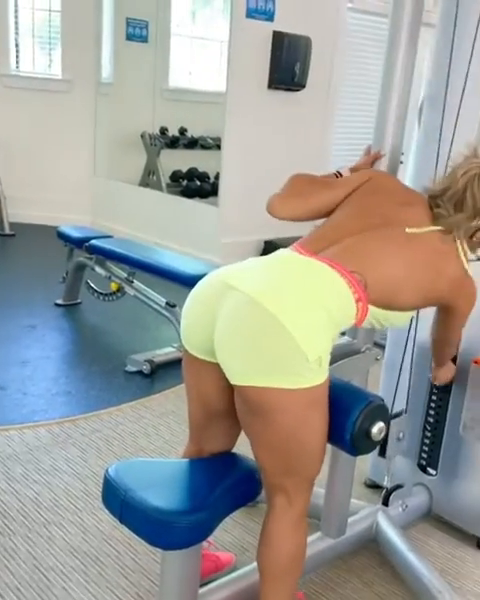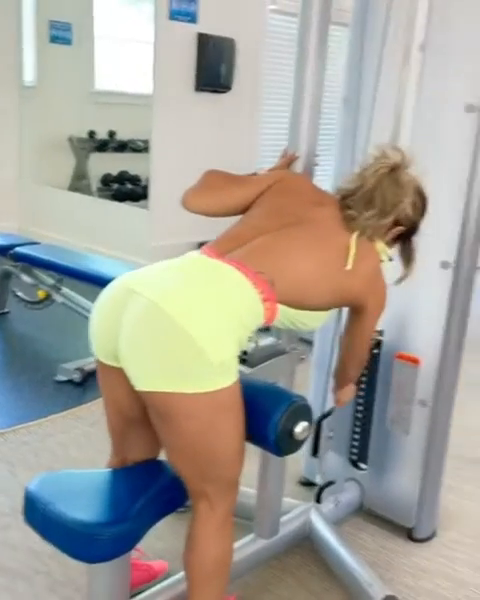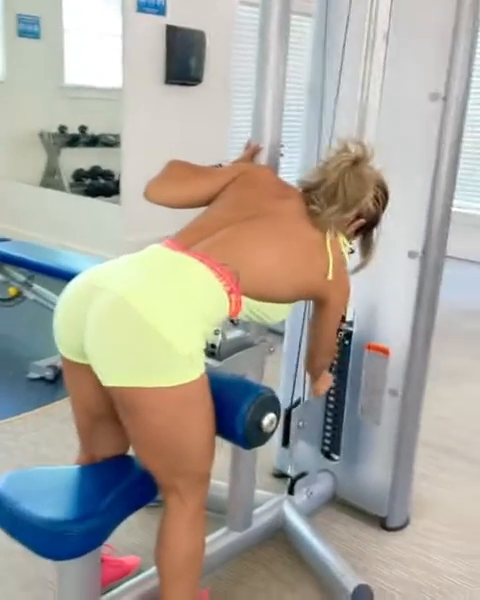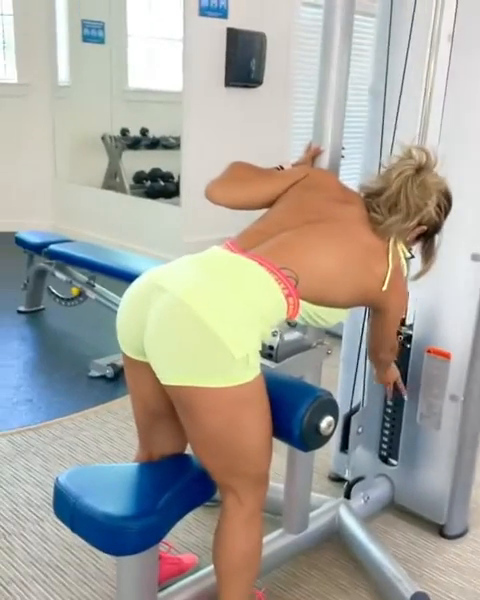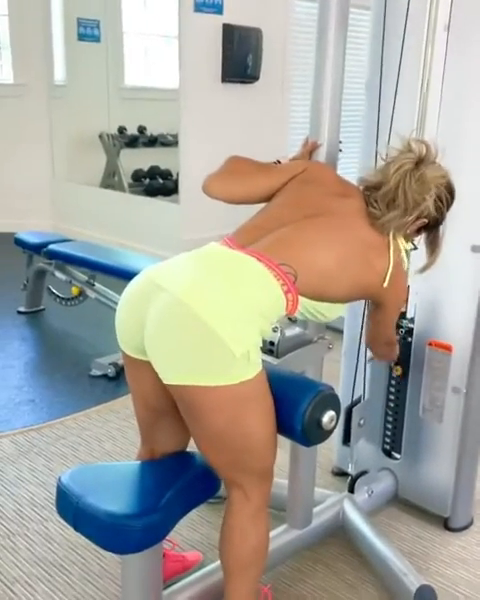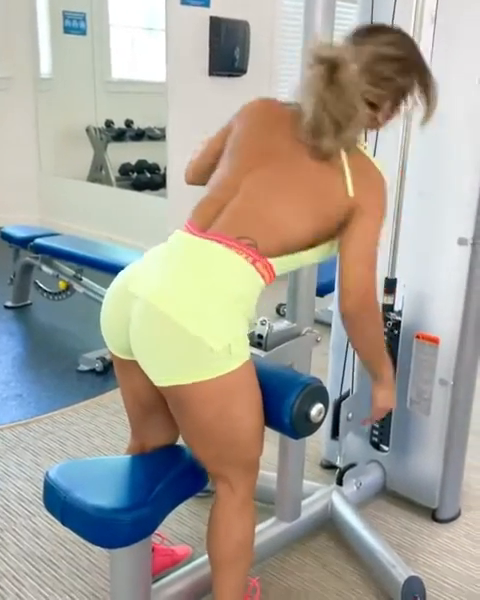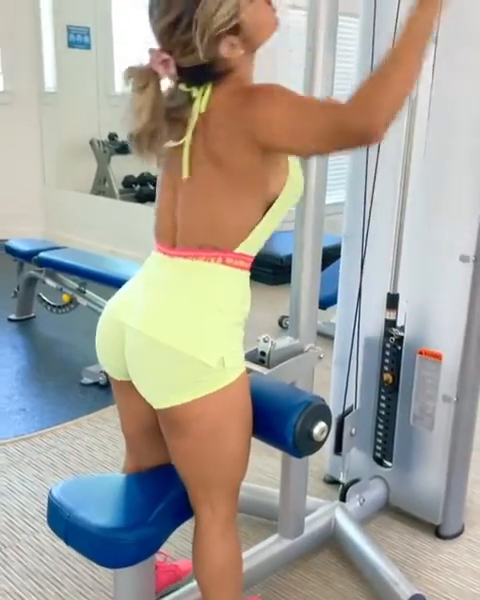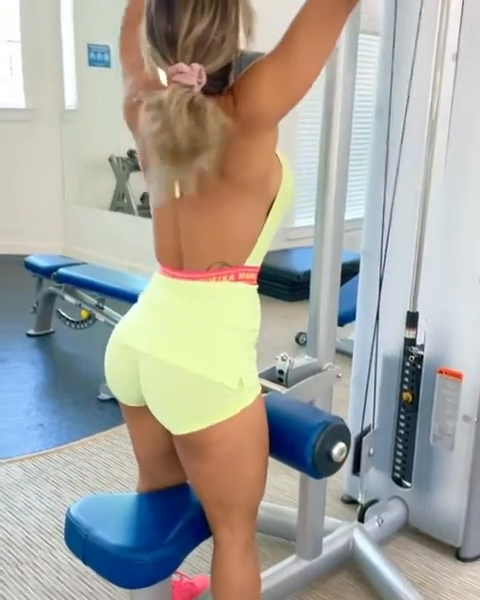
dt=0.4s
person 1, frame 1
left shoulder: (384, 186)
left elbow: (282, 204)
right wrist: (443, 366)
left hip: (215, 290)
right hip: (281, 326)
left knee: (204, 452)
right knee: (290, 496)
person 1, frame 2
left shoulder: (295, 186)
right shoulder: (368, 276)
left elbow: (196, 197)
right elbow: (350, 364)
right wrist: (343, 388)
left hip: (123, 295)
right hip: (187, 331)
left knee: (129, 462)
right knee: (214, 501)
person 1, frame 3
left shoulder: (259, 178)
right shoulder: (331, 268)
left elbow: (159, 187)
right elbow: (319, 356)
right wrist: (319, 379)
left hip: (87, 290)
right hip: (153, 324)
left knee: (98, 457)
right knee: (187, 495)
person 1, frame 4
left shoulder: (320, 182)
right shoulder: (389, 275)
left elbow: (220, 188)
right elbow: (381, 354)
right wrist: (387, 371)
left hip: (149, 290)
right hip: (210, 325)
left knee: (157, 455)
right knee: (245, 494)
person 1, frame 5
left shoulder: (319, 177)
right shoulder: (390, 269)
left elbow: (218, 183)
right elbow: (380, 343)
right wrist: (392, 353)
left hip: (148, 289)
right hip: (209, 325)
left knee: (159, 452)
right knee: (250, 489)
person 1, frame 6
left shoulder: (260, 113)
right shoulder: (364, 183)
right elbow: (356, 302)
right wrist: (383, 377)
left hip: (132, 287)
right hip: (196, 319)
left knee: (149, 446)
right knee: (236, 483)
person 1, frame 7
left shoulder: (176, 101)
right shoulder: (252, 110)
right elbow: (361, 123)
left hip: (128, 313)
right hip: (191, 335)
left knee: (144, 469)
right knee: (217, 508)
person 1, frame 8
left shoulder: (151, 111)
right shoulder: (247, 115)
left hip: (136, 339)
right hip: (206, 358)
left knee: (158, 492)
right knee: (234, 531)
